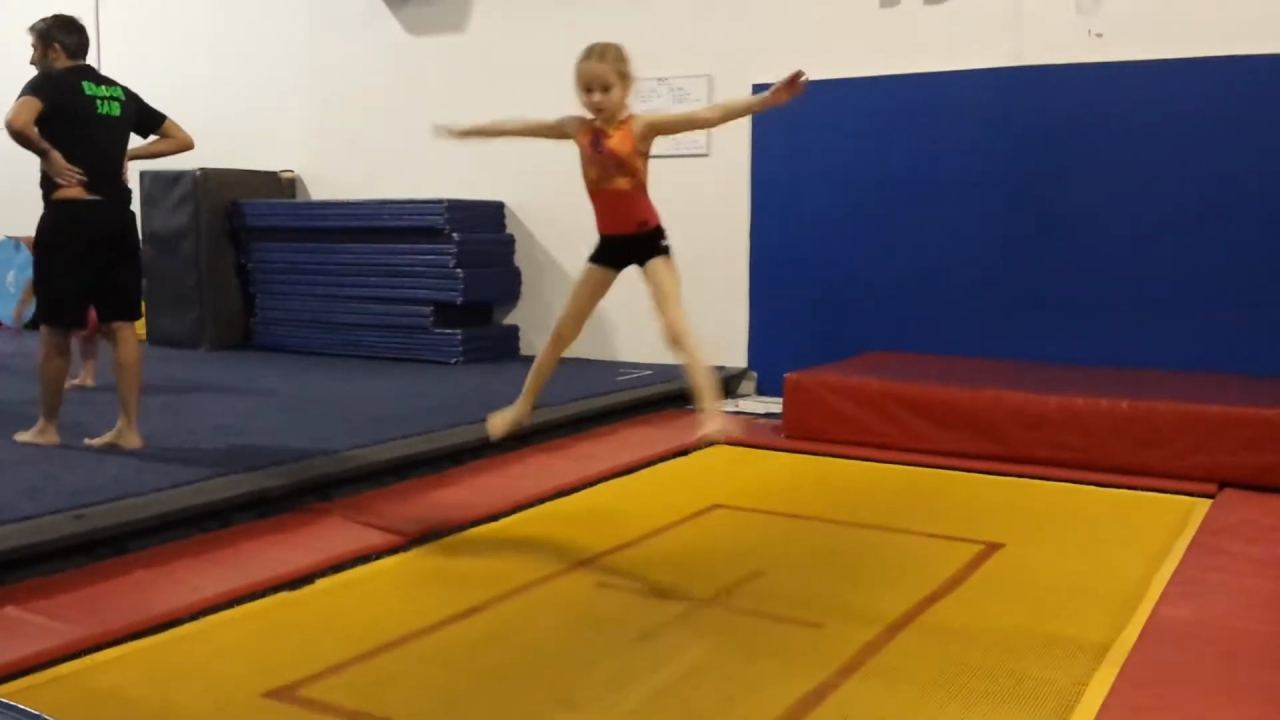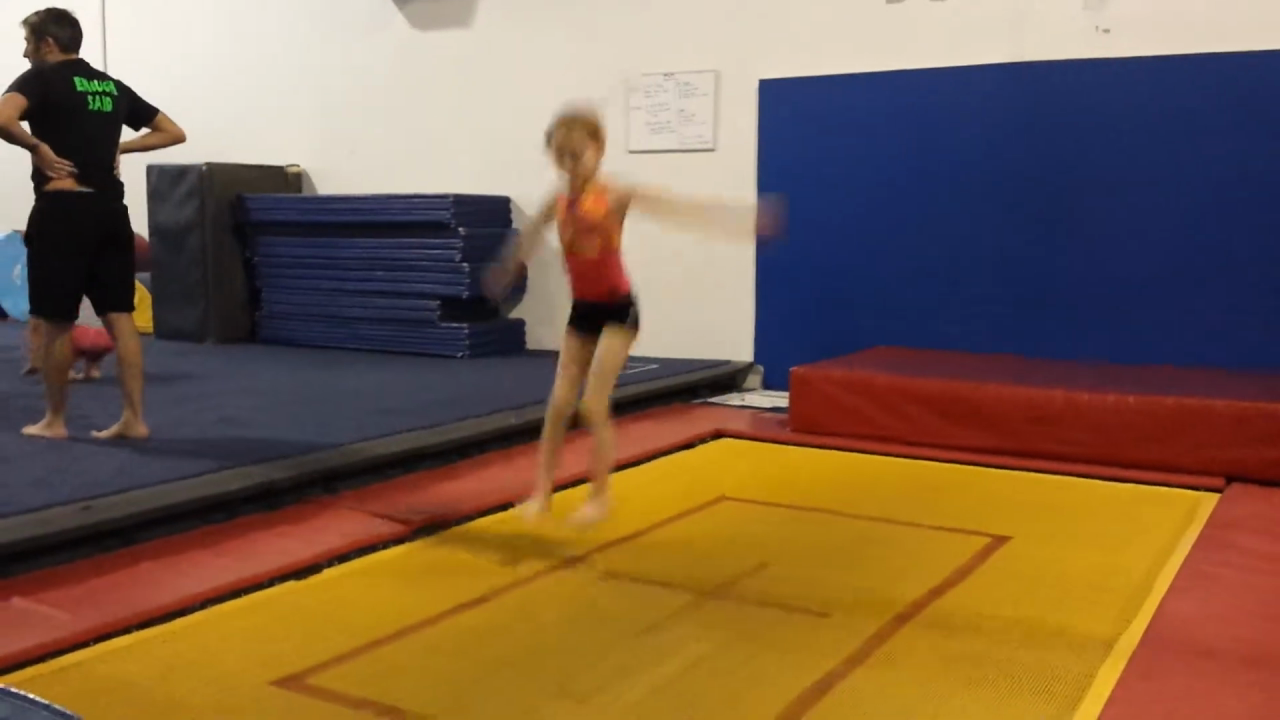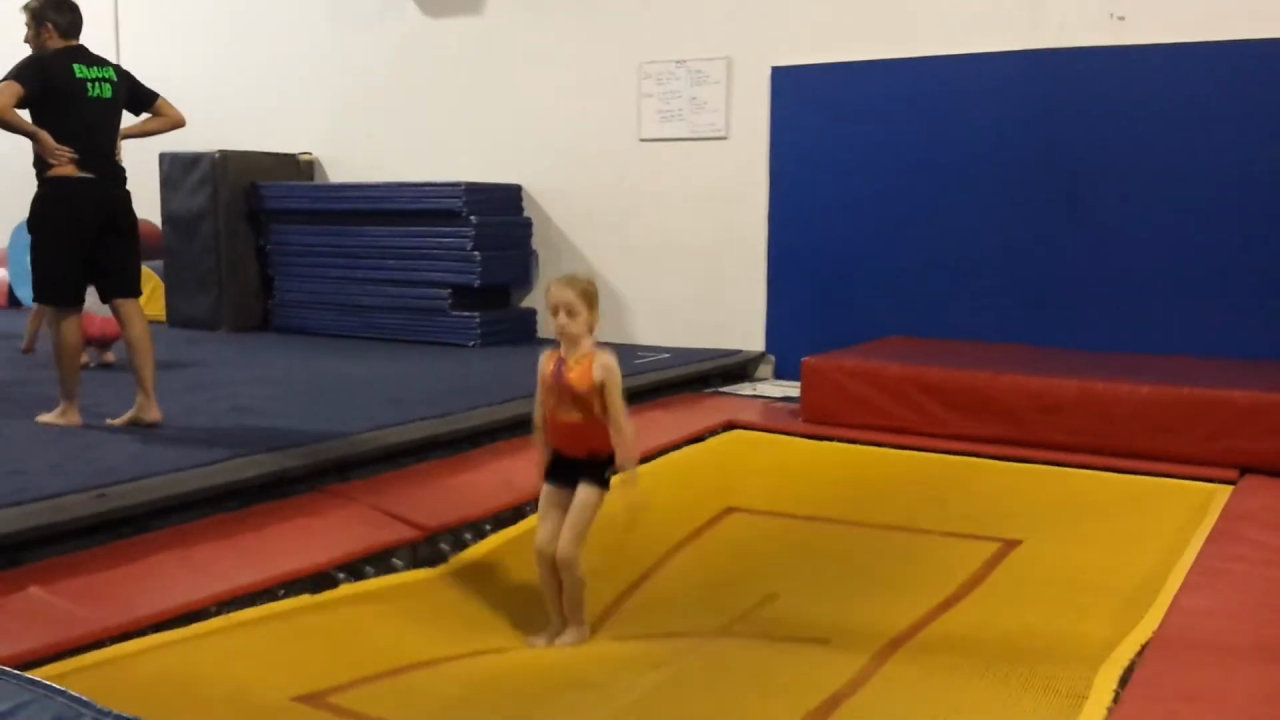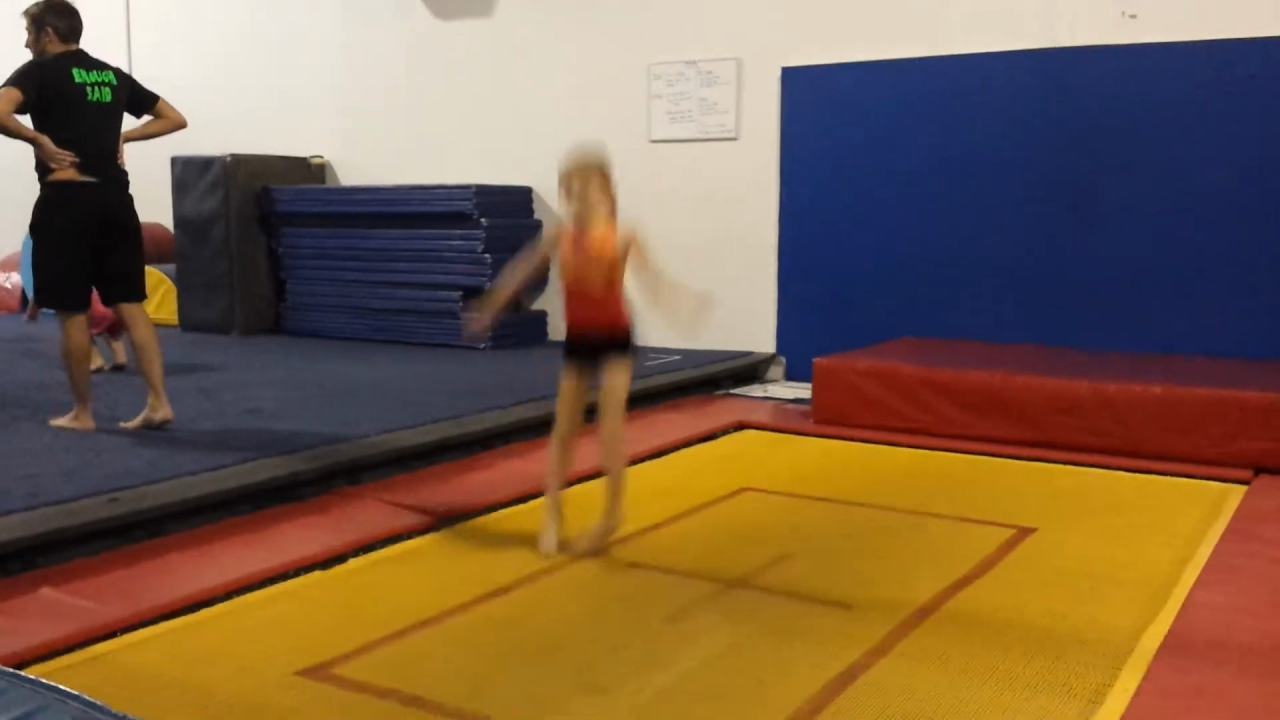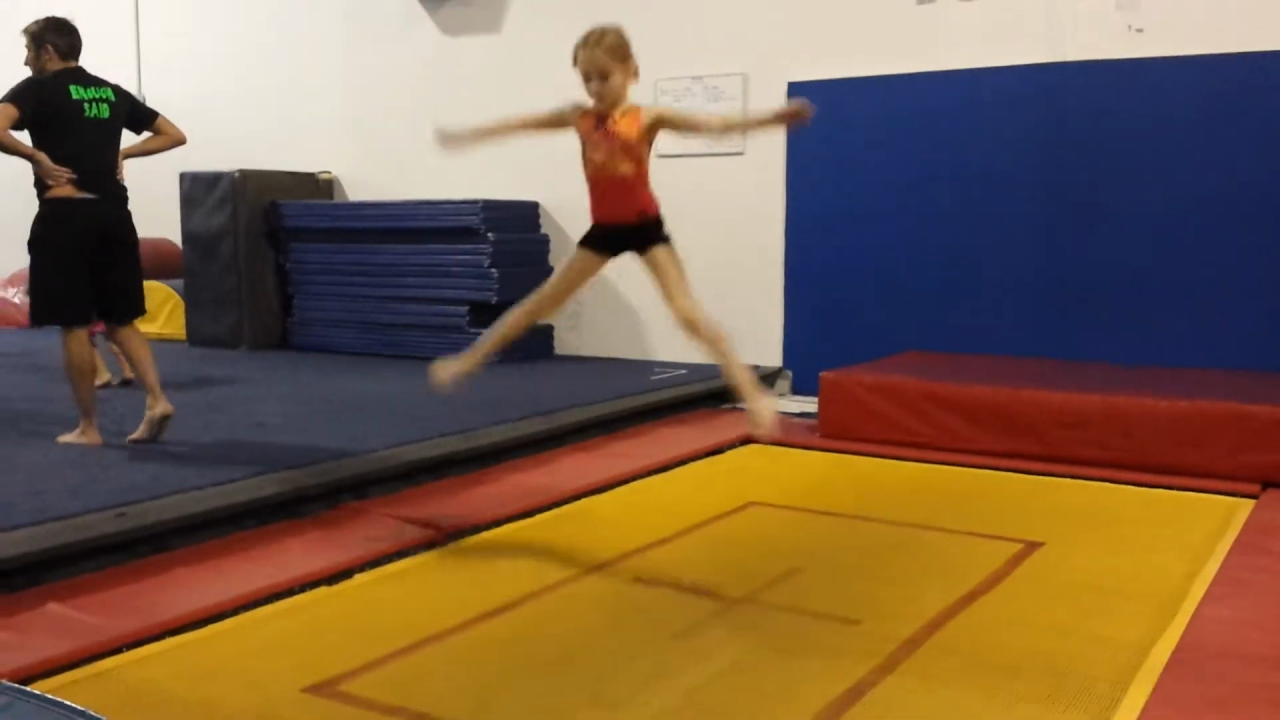
dt=0.2s
person 1, frame 1
left shoulder: (50, 84)
right shoulder: (121, 93)
right elbow: (181, 139)
left wrist: (47, 153)
right wrist: (126, 154)
left hip: (70, 218)
right hip: (117, 218)
left knee: (56, 330)
right knee: (121, 327)
left ankle: (47, 427)
right ankle: (128, 428)
person 1, frame 2
left shoulder: (40, 79)
right shoulder: (113, 87)
right elbow: (173, 133)
left wrist: (37, 147)
right wrist: (118, 147)
left hip: (62, 211)
right hip: (110, 210)
left knee: (55, 323)
right knee: (119, 317)
left ankle: (54, 421)
right ankle: (133, 418)
person 1, frame 3
left shoulder: (40, 66)
right shoulder: (113, 72)
right elbow: (173, 117)
left wrist: (36, 133)
right wrist: (120, 133)
left hip: (64, 196)
right hip: (112, 195)
left knee: (63, 308)
right knee: (126, 302)
left ankle: (68, 408)
right ankle: (147, 402)
person 1, frame 4
left shoulder: (40, 72)
right shoulder: (113, 75)
right elbow: (174, 118)
left wrist: (37, 139)
right wrist: (123, 137)
left hip: (66, 201)
right hip: (115, 199)
left knee: (72, 312)
right knee: (130, 305)
left ankle: (82, 413)
right ankle: (158, 401)
person 1, frame 5
left shoulder: (37, 89)
right shoulder: (113, 93)
right elbow: (173, 135)
left wrist: (36, 156)
right wrist: (122, 153)
left hip: (65, 217)
right hip: (114, 215)
left knee: (75, 327)
right knee: (121, 321)
left ankle: (88, 428)
right ankle: (157, 399)
person 2, frame 1
left shoulder: (642, 127)
right shoulder: (577, 128)
left elbow: (707, 117)
right elbow: (520, 127)
left wrist: (765, 100)
right wrist: (465, 130)
left hip: (648, 239)
right hip: (610, 243)
left knee: (675, 329)
right knee: (563, 329)
left ankle: (711, 412)
right ankle: (521, 406)
person 2, frame 2
left shoulder: (615, 196)
right shoulder: (558, 202)
left elbow: (674, 206)
right elbow: (530, 236)
left wrist: (740, 219)
right wrist: (507, 268)
left hip: (616, 309)
right hip: (583, 310)
left knee: (593, 406)
right knee: (559, 405)
left ankle: (599, 493)
right ankle: (540, 491)
person 2, frame 3
left shoulder: (603, 363)
right shoulder: (546, 362)
left elbow: (619, 421)
right elbow: (541, 418)
left wrist: (629, 467)
right wrist: (539, 464)
left hip: (594, 463)
right hip: (561, 461)
left knee: (565, 551)
right knee: (543, 545)
left ankle: (577, 624)
right ankle: (556, 621)
person 2, frame 4
left shoulder: (621, 235)
right shoulder: (558, 235)
left elbow: (650, 274)
right elbow: (523, 268)
left wrist: (675, 294)
right wrist: (489, 307)
left hip: (614, 338)
right hip: (578, 340)
left knee: (610, 430)
right knee: (563, 431)
left ankle: (611, 512)
right ankle: (552, 516)
person 2, frame 5
left shoulder: (647, 118)
right shoulder: (581, 117)
left elbow: (709, 124)
right elbow: (522, 123)
left wrist: (770, 118)
right wrist: (467, 134)
left hip: (645, 228)
right hip: (604, 230)
left knee: (687, 313)
right knee: (544, 300)
left ankle: (751, 392)
right ankle: (470, 359)
